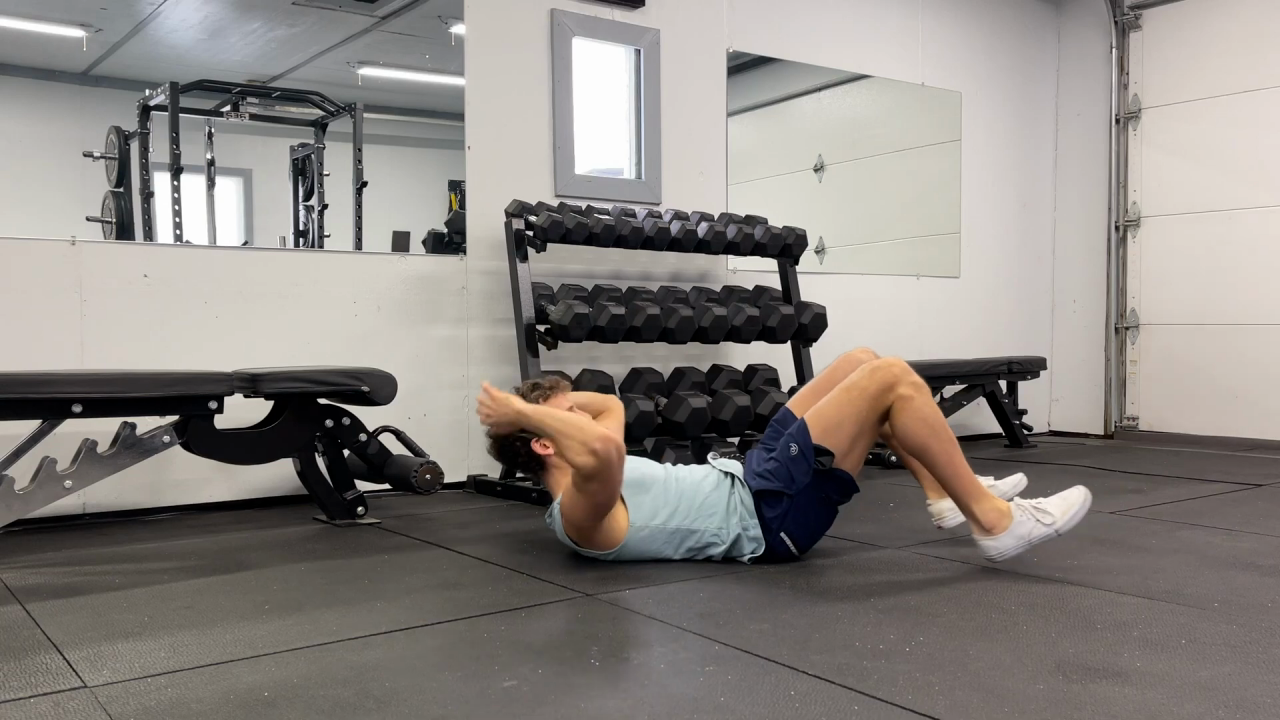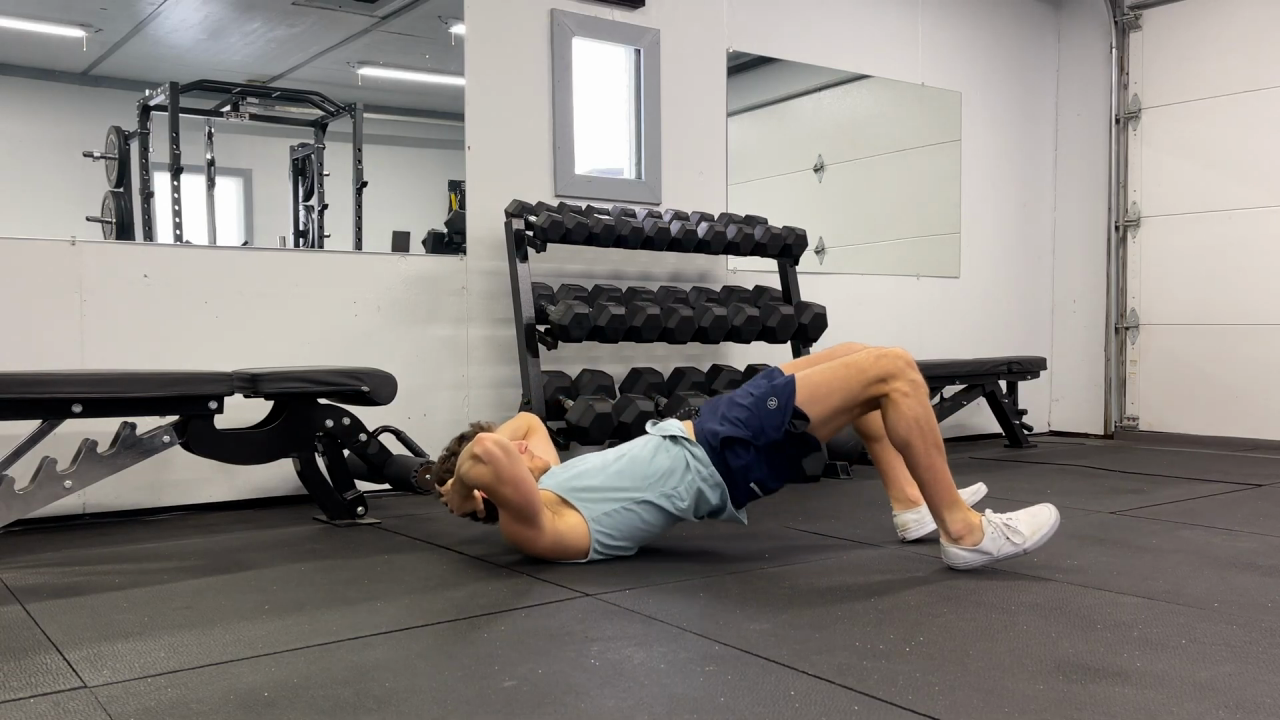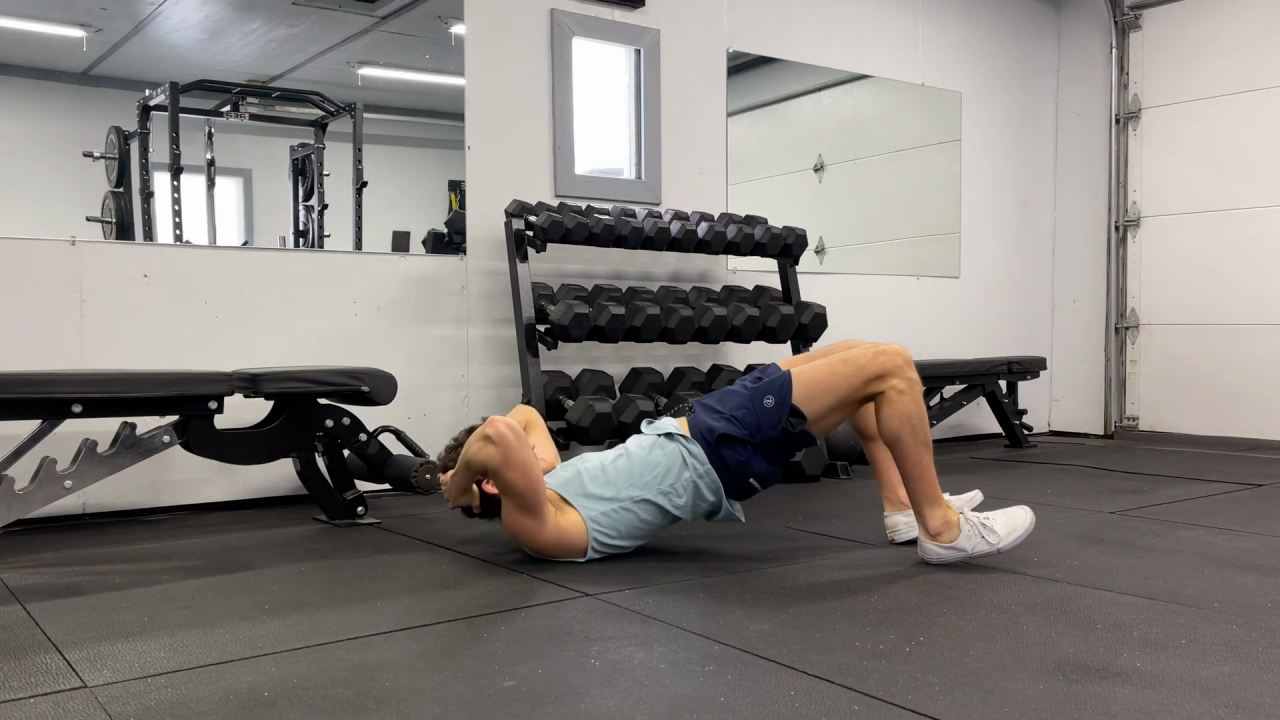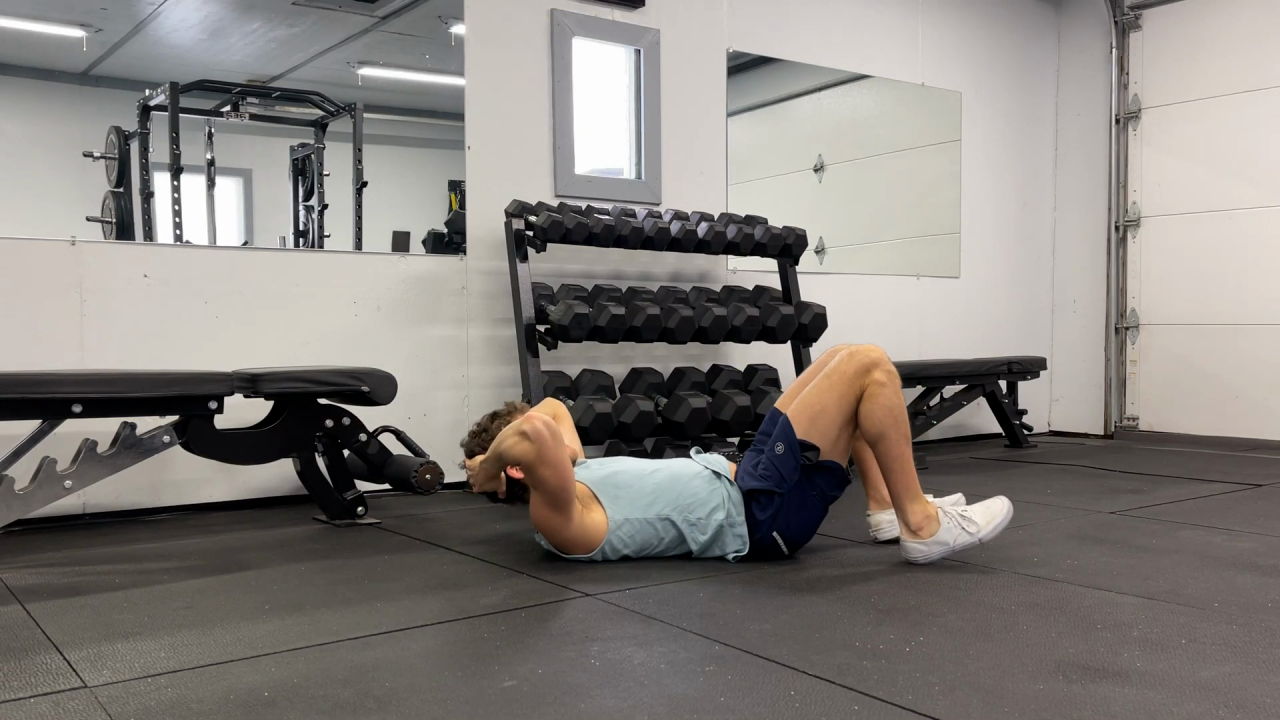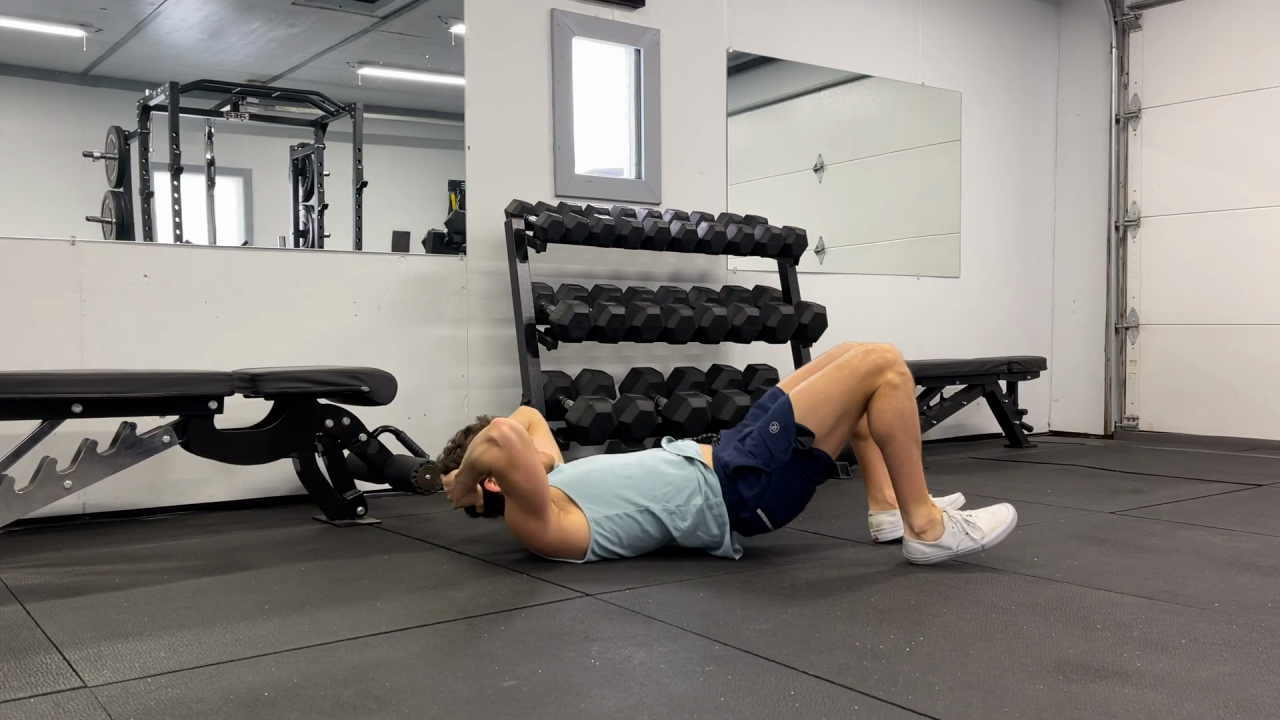
dt=1s
person 1, frame 1
left shoulder: (585, 491)
right shoulder: (578, 511)
left elbow: (612, 410)
right elbow: (605, 447)
left wrist: (554, 395)
right wrist: (527, 410)
left hip: (743, 479)
right hip: (768, 517)
left knee: (861, 362)
right knee: (893, 378)
left ankle: (951, 496)
right ankle: (993, 522)
person 1, frame 2
left shoulder: (549, 485)
right shoulder: (534, 527)
left elbow: (526, 419)
right elbow: (488, 452)
left wrist: (486, 446)
right wrist: (462, 479)
left hip: (709, 430)
right hip: (724, 452)
left knee: (859, 358)
right knee: (898, 371)
left ankle: (912, 505)
right ankle: (963, 531)
person 1, frame 3
left shoulder: (549, 487)
right shoulder: (533, 525)
left elbow: (524, 413)
right elbow: (498, 435)
left wrist: (492, 475)
right wrist: (460, 481)
left hip: (709, 429)
right hip: (722, 447)
left knee: (858, 357)
right knee: (892, 368)
left ankle: (904, 509)
right ankle: (941, 530)
person 1, frame 4
left shoulder: (570, 486)
right shoulder: (559, 519)
left elbow: (551, 407)
right elbow: (536, 430)
left wrist: (526, 448)
right wrist: (484, 470)
left hip: (740, 478)
right hip: (760, 509)
left knee: (845, 363)
right knee: (869, 365)
left ankle: (886, 512)
right ankle: (921, 525)
person 1, frame 5
left shoulder: (551, 488)
right shoulder: (539, 525)
left elbow: (526, 414)
right elbow: (504, 436)
left wrist: (465, 463)
right wrist: (462, 482)
left hip: (723, 459)
right hip: (740, 486)
left knee: (855, 359)
right knee: (884, 365)
left ankle: (890, 509)
right ankle: (927, 528)
